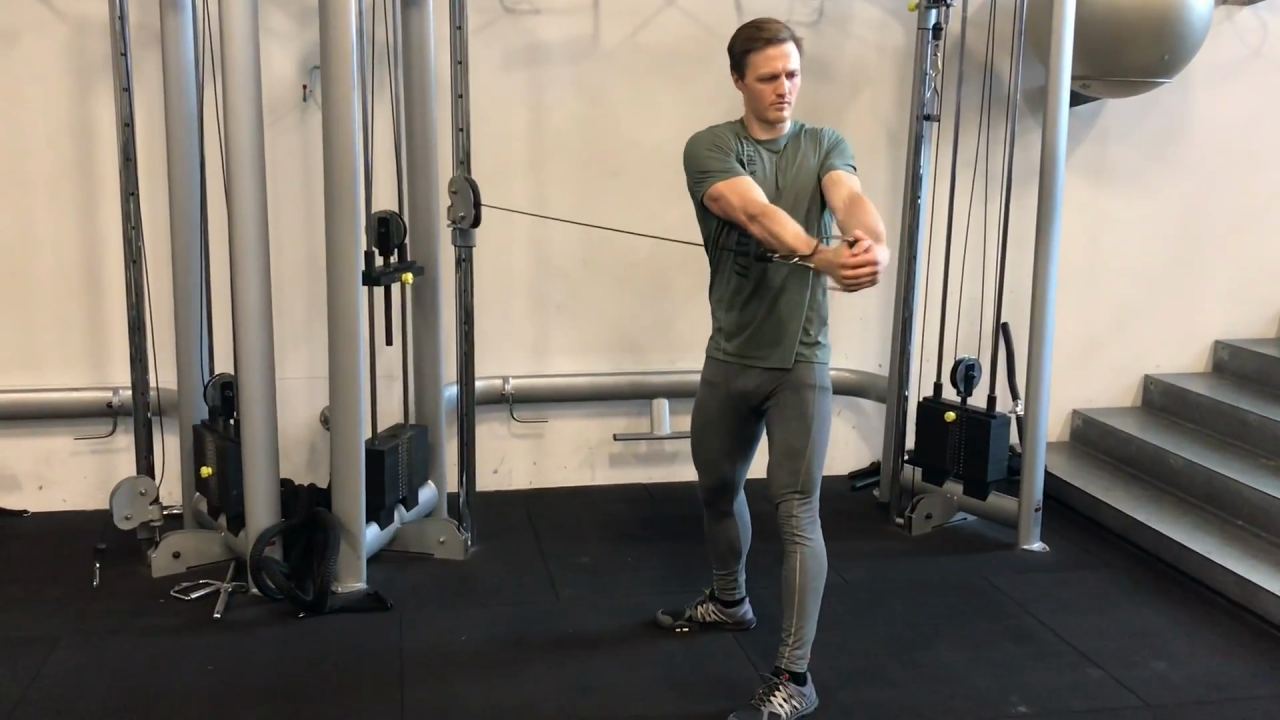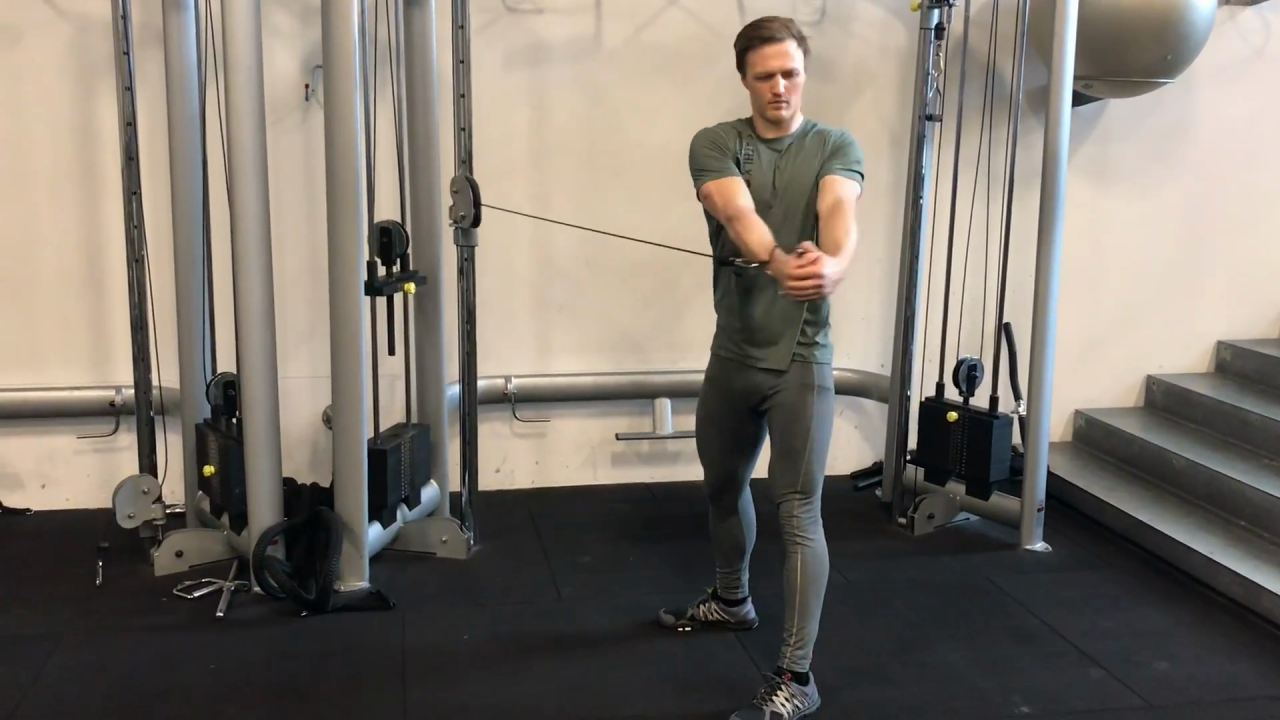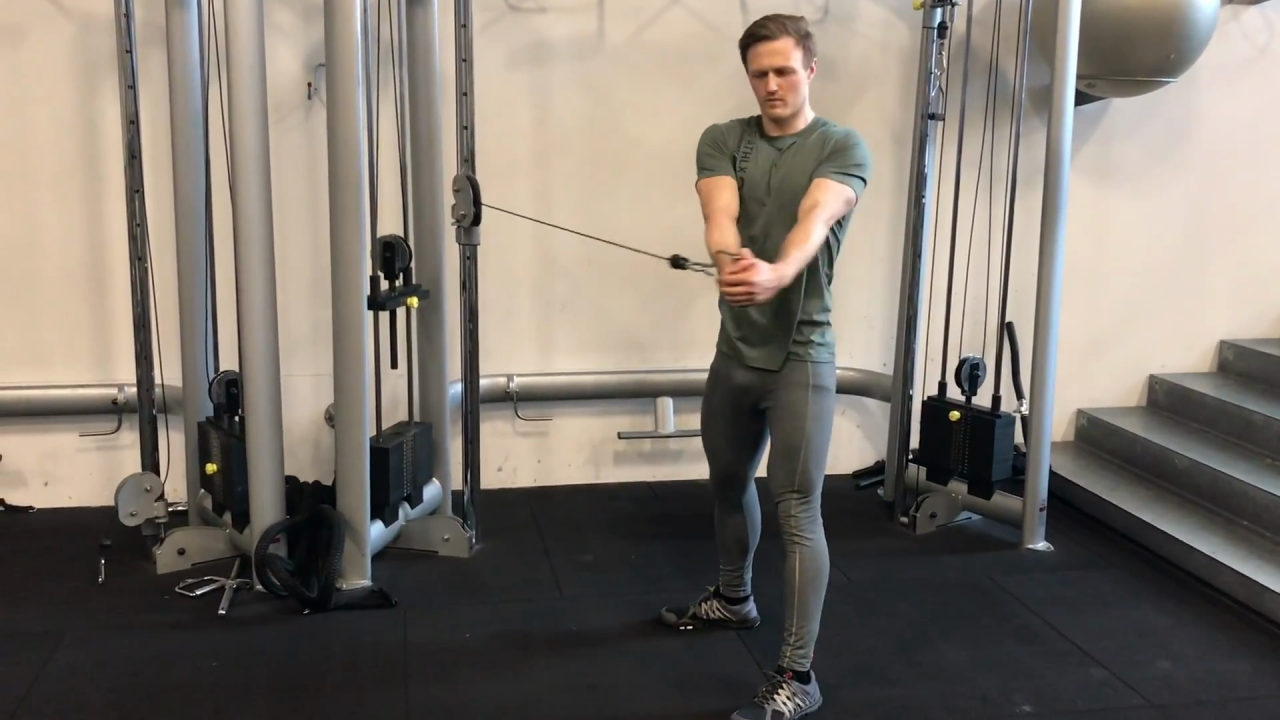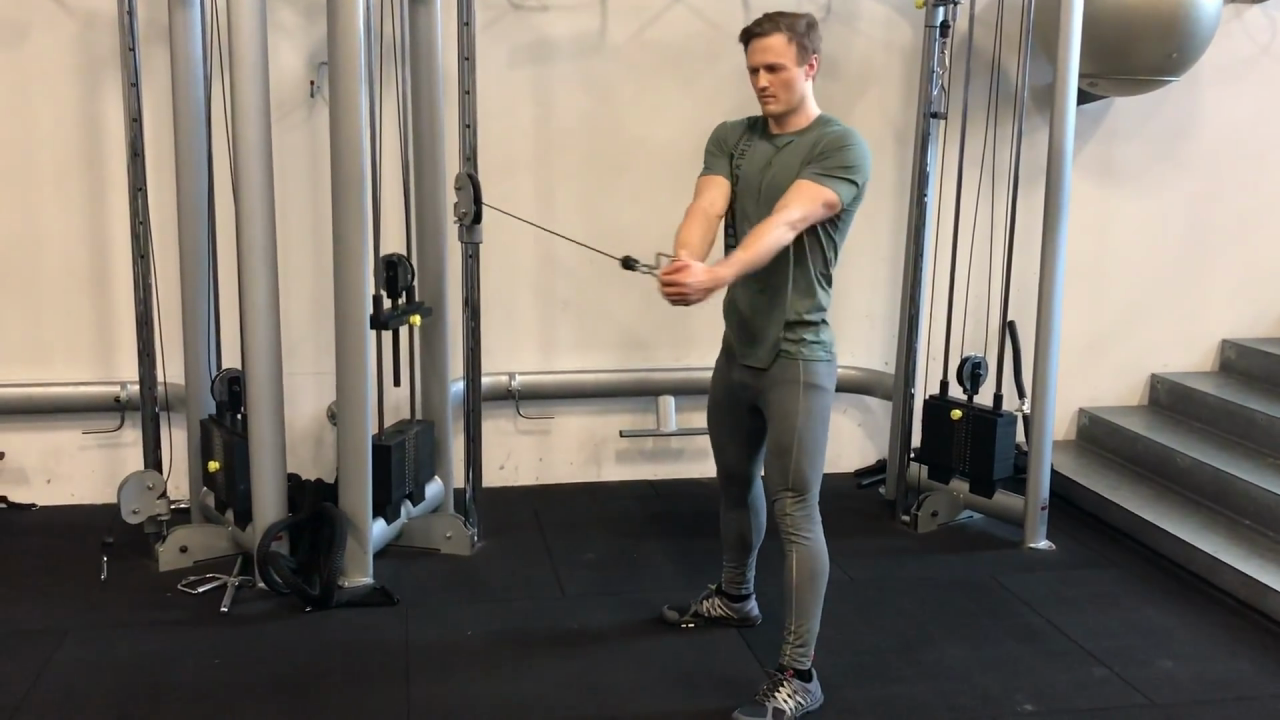
dt=0.2s
person 1, frame 1
left shoulder: (826, 146)
right shoulder: (709, 148)
left elbow: (852, 202)
right elbow: (759, 215)
left wrist: (873, 246)
right wrist: (824, 257)
left hip: (799, 358)
right hip: (730, 356)
left knee: (796, 513)
right knee: (717, 490)
right ankle: (727, 600)
person 1, frame 2
left shoulder: (836, 147)
right shoulder: (714, 144)
left elbow: (838, 211)
right elbow: (741, 217)
left wrist: (833, 263)
right wrist: (778, 262)
left hip: (801, 359)
right hip: (733, 353)
left knee: (797, 514)
right knee: (723, 488)
right ankle: (731, 600)
person 1, frame 3
left shoulder: (843, 148)
right shoulder: (722, 140)
left elbow: (814, 222)
right elbow: (721, 214)
left wrist: (774, 274)
right wrist: (733, 263)
left hip: (799, 358)
right hip: (734, 351)
left knee: (797, 512)
right knee: (728, 485)
right ankle: (732, 598)
person 1, frame 4
left shoulder: (841, 147)
right shoulder: (730, 137)
left elbow: (784, 224)
right elbow: (707, 209)
left wrist: (715, 276)
right wrist: (684, 262)
left hip: (796, 356)
right hip: (738, 347)
left knee: (795, 510)
right knee: (736, 484)
right ankle: (734, 596)
